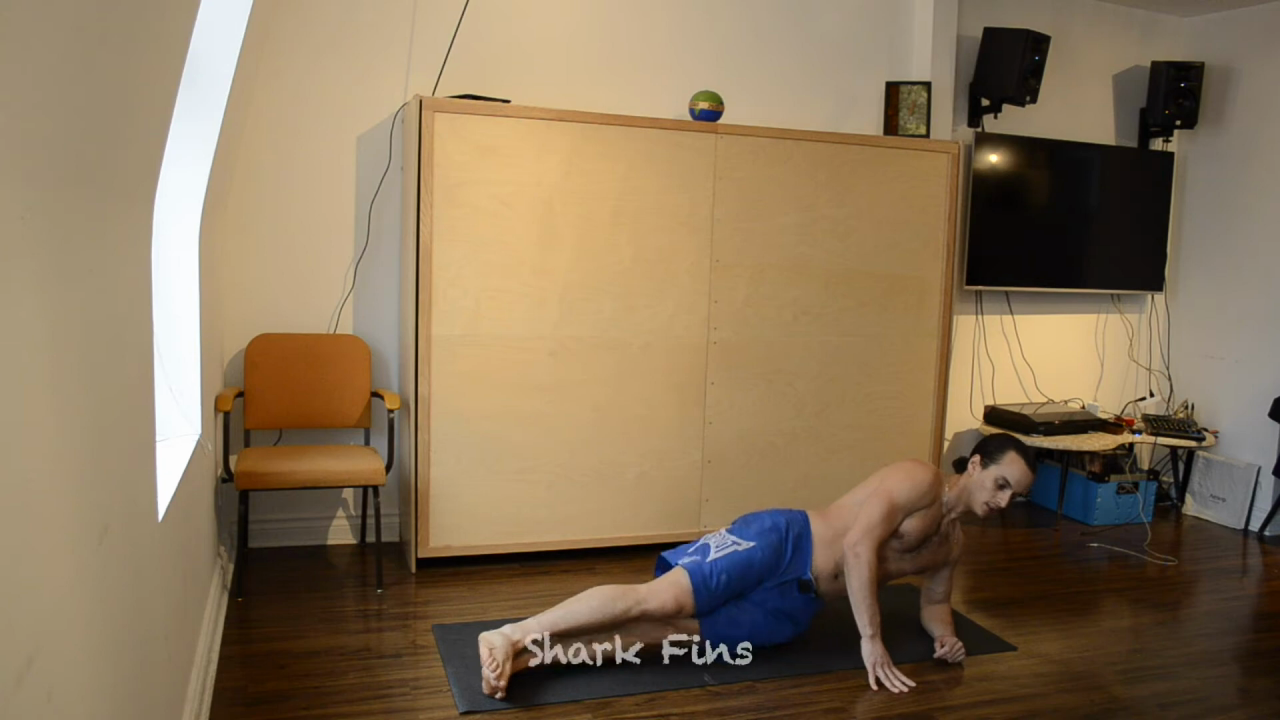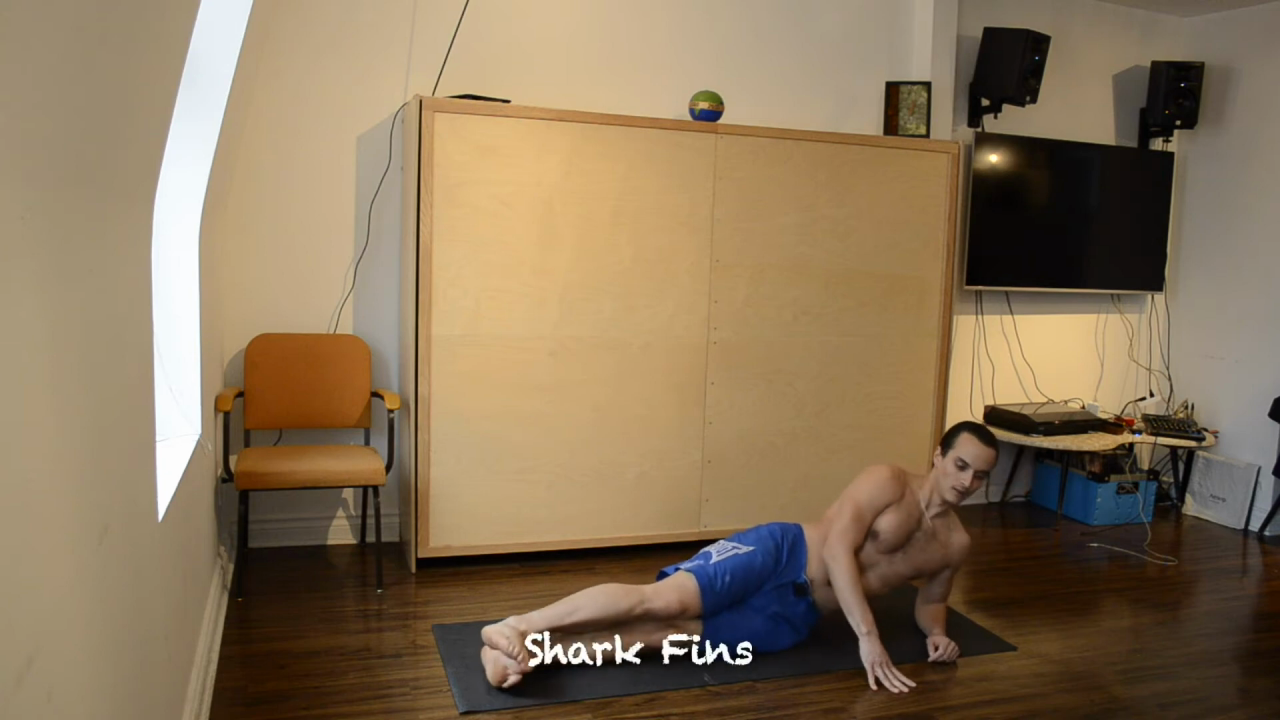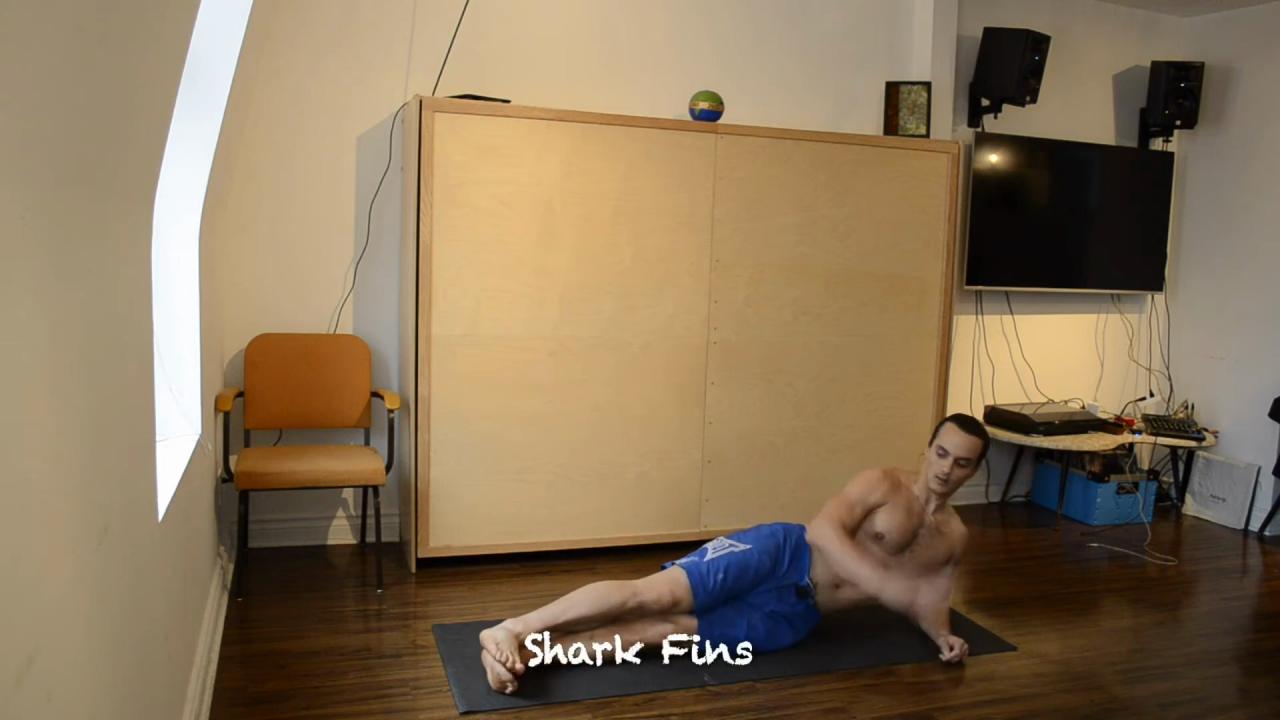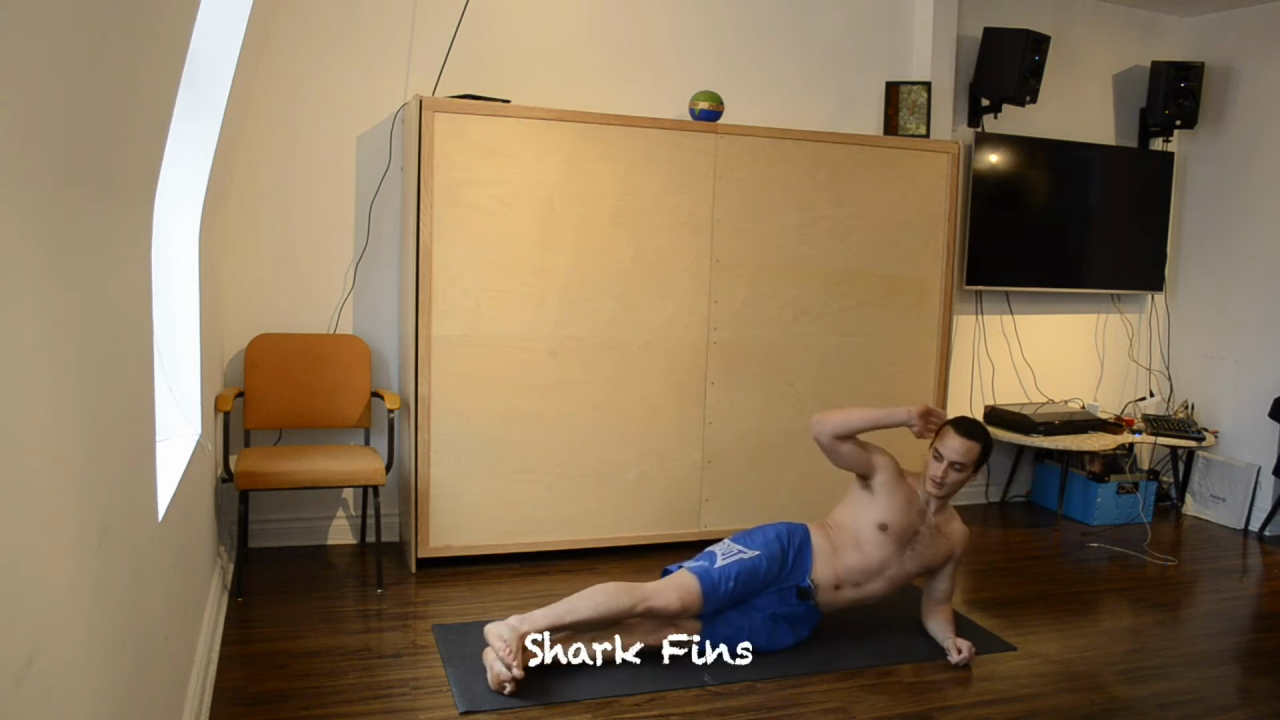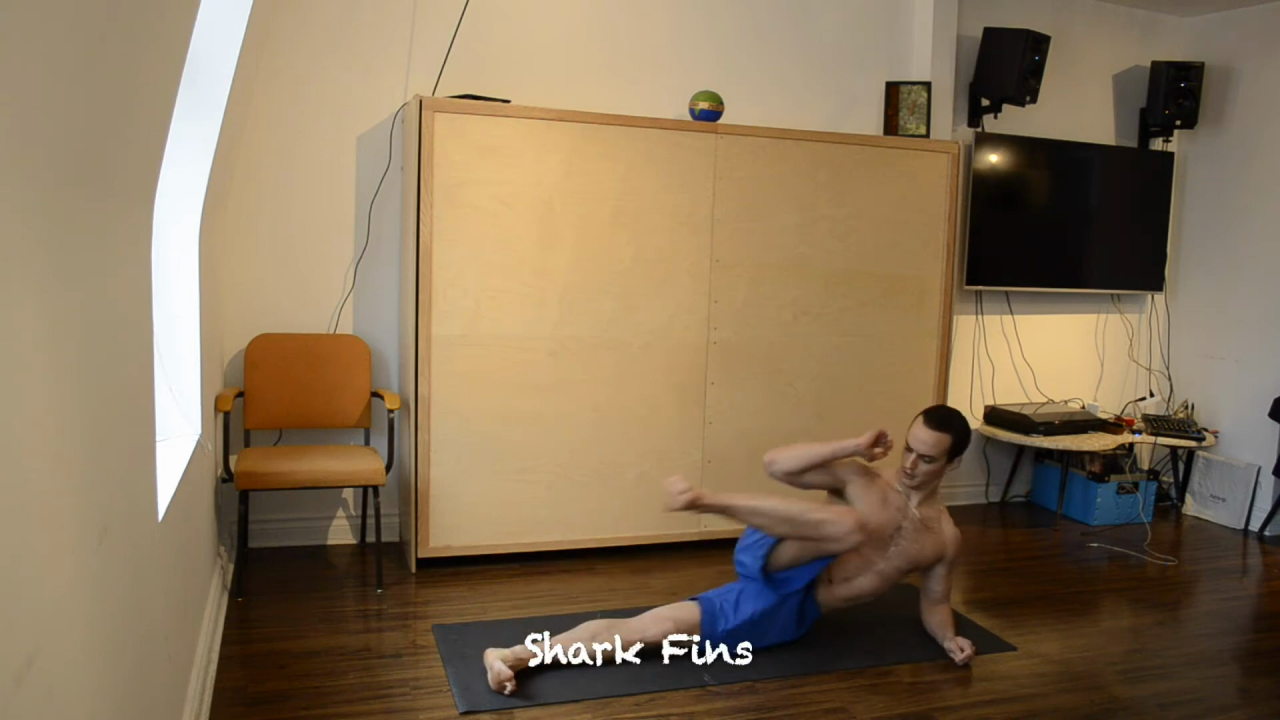
dt=0.5s
person 1, frame 1
left shoulder: (952, 542)
right shoulder: (920, 478)
left elbow: (934, 602)
right elbow: (858, 545)
left wrist: (944, 636)
right wrist: (871, 639)
left hip: (793, 605)
right hip: (780, 543)
left knee: (667, 632)
right knee: (656, 601)
left ankle: (526, 659)
right ankle: (510, 637)
person 1, frame 2
left shoulder: (954, 544)
right shoulder: (887, 482)
left elbow: (930, 600)
right elbow: (837, 548)
left wrist: (937, 634)
right wrist: (868, 637)
left hip: (791, 616)
right hip: (776, 553)
left knee: (666, 633)
right knee: (662, 603)
left ankle: (522, 656)
right ankle: (513, 629)
person 1, frame 3
left shoulder: (954, 538)
right shoulder: (886, 481)
left elbow: (932, 602)
right elbow: (822, 532)
left wrist: (944, 634)
right wrist: (893, 586)
left hip: (792, 615)
right hip: (780, 554)
left knee: (668, 629)
right knee: (656, 596)
left ankle: (525, 653)
right ankle: (511, 632)
person 1, frame 4
left shoulder: (954, 537)
right shoulder: (885, 473)
left elbow: (935, 604)
right elbow: (823, 427)
left wrist: (950, 638)
right wrist: (904, 416)
left hip: (793, 615)
right hip: (782, 553)
left knee: (669, 631)
right knee: (667, 599)
left ankle: (521, 654)
right ankle: (516, 628)
person 1, frame 5
left shoulder: (946, 537)
right shoulder: (860, 477)
left elbow: (935, 602)
right elbow: (774, 462)
left wrist: (949, 638)
right wrist: (853, 448)
left hip: (792, 614)
right hip: (772, 565)
left knee: (659, 627)
right knee: (851, 525)
left ankle: (520, 655)
